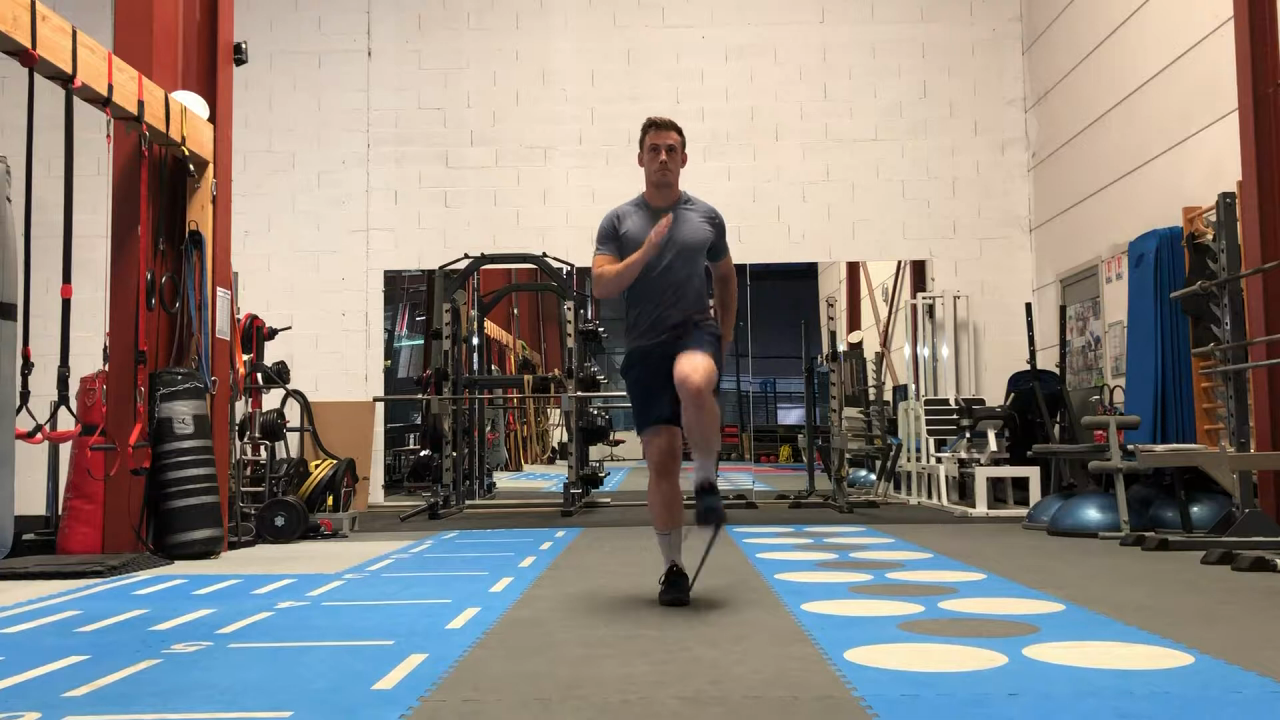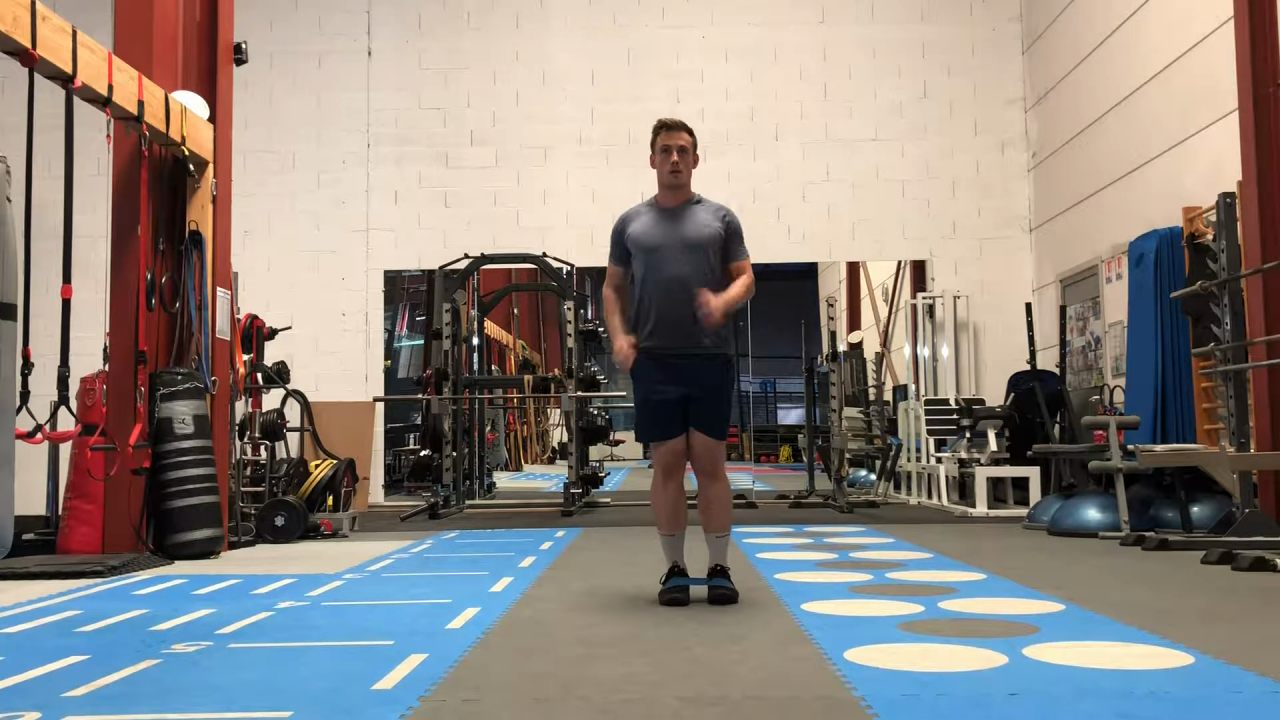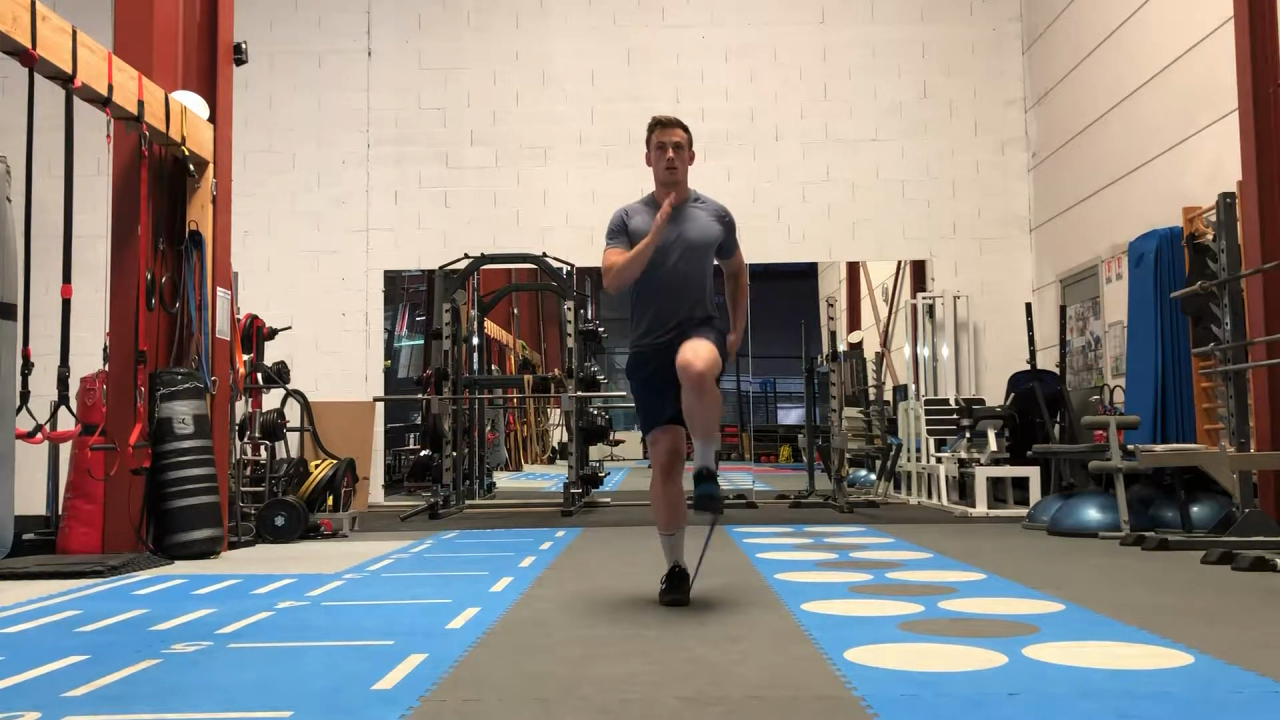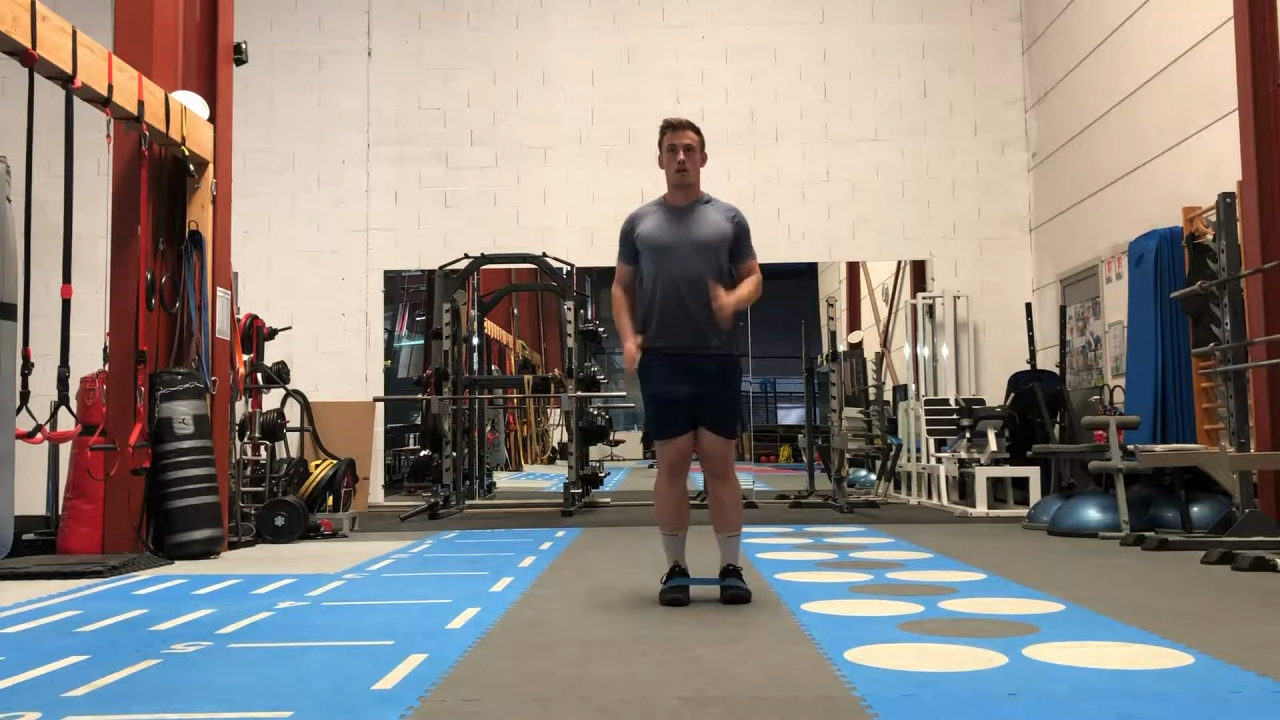
dt=1s
person 1, frame 1
left shoulder: (707, 216)
right shoulder: (619, 220)
left elbow: (726, 278)
right elbow: (602, 284)
left wrist: (723, 330)
right wrist: (648, 250)
left hip: (695, 334)
right hip: (645, 351)
left knee: (694, 379)
right knee: (662, 458)
left ankle: (706, 481)
right ankle: (673, 567)
person 1, frame 2
left shoulder: (720, 217)
right shoulder: (630, 222)
left elbow: (745, 277)
right elbow: (613, 286)
left wrist: (724, 303)
right wrist: (618, 334)
left hip: (709, 358)
right hip: (654, 360)
left knee: (709, 464)
right knee: (667, 463)
left ankle: (718, 569)
right ankle: (675, 568)
person 1, frame 3
left shoulder: (716, 215)
right shoulder: (628, 218)
left elbow: (737, 273)
right elbow: (612, 277)
left wrist: (737, 325)
right wrist: (655, 234)
left hip: (701, 333)
right hip: (649, 350)
left knee: (694, 364)
right knee: (665, 460)
left ankle: (706, 466)
right ankle: (675, 568)
person 1, frame 4
left shoulder: (728, 217)
right shoulder: (639, 221)
left elbow: (753, 277)
right elbow: (622, 285)
left wrist: (735, 302)
right wrist: (627, 335)
left hip: (717, 358)
right hip: (661, 360)
left knee: (719, 464)
right knee: (672, 462)
left ankle: (730, 568)
right ankle: (675, 568)
